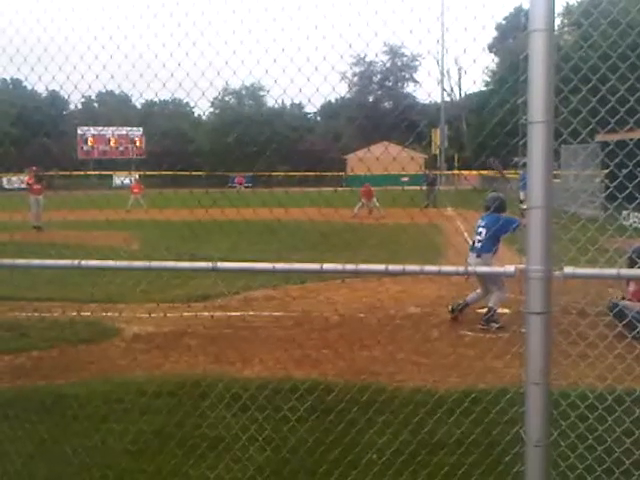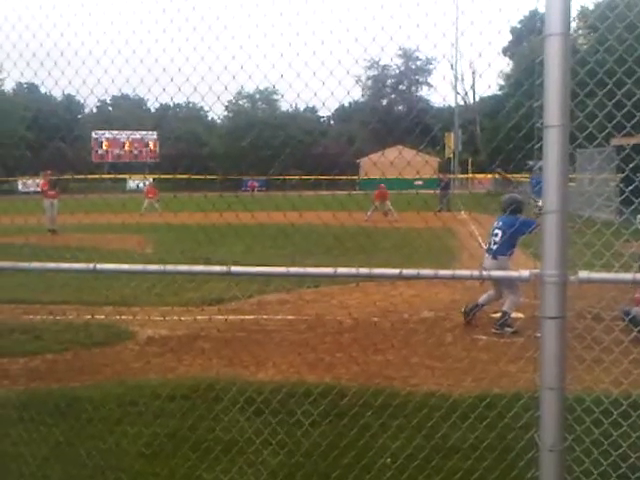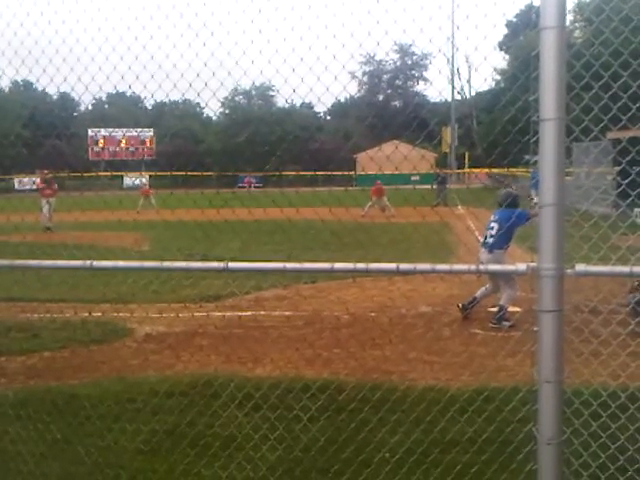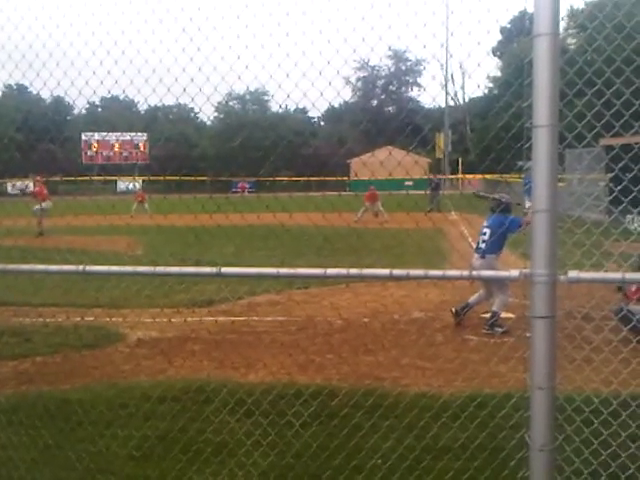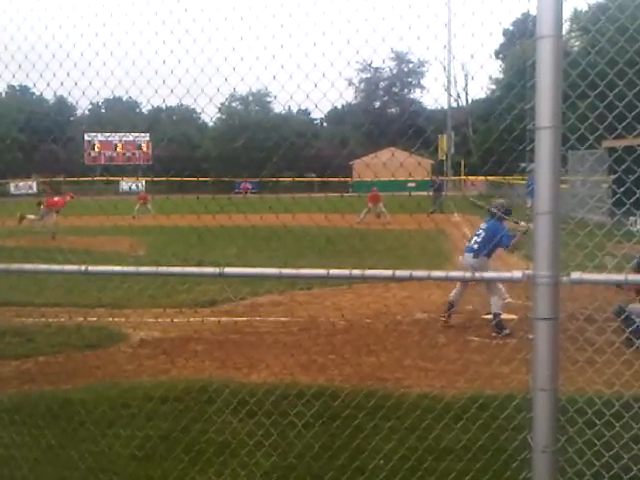
dt=1s
person 1, frame 1
left shoulder: (484, 218)
right shoulder: (499, 220)
left elbow: (508, 223)
right elbow: (522, 223)
left hip: (473, 258)
right hip: (483, 260)
left knee: (485, 289)
right knee: (499, 289)
left ankle: (457, 308)
right ankle: (487, 319)
person 1, frame 2
left shoulder: (500, 220)
right shoulder: (517, 221)
left elbow: (525, 225)
right elbow: (539, 223)
left hip: (488, 260)
right hip: (499, 262)
left knee: (498, 291)
right knee: (513, 293)
left ankle: (470, 311)
right ankle: (500, 324)
person 1, frame 3
left shoulder: (497, 213)
right shoulder: (512, 214)
right elbow: (533, 213)
left hip: (484, 254)
right hip: (495, 255)
left knee: (495, 284)
right knee: (510, 286)
left ankle: (466, 306)
right ankle: (498, 319)
person 1, frame 4
left shoulder: (491, 219)
right shoulder: (504, 220)
left elbow: (517, 223)
right elbow: (526, 221)
left wrist: (524, 218)
left hip: (477, 259)
right hip: (487, 261)
left knee: (488, 291)
right knee: (503, 291)
left ankle: (459, 311)
right ankle: (491, 324)
person 1, frame 5
left shoulder: (486, 222)
right shoulder: (501, 228)
left elbow: (502, 235)
right elbow: (510, 245)
left wrist: (518, 233)
right wrist: (522, 232)
left hip: (465, 258)
right hip: (478, 261)
left knee: (462, 285)
right knee: (495, 293)
left ankle: (447, 314)
right ankle: (498, 325)
